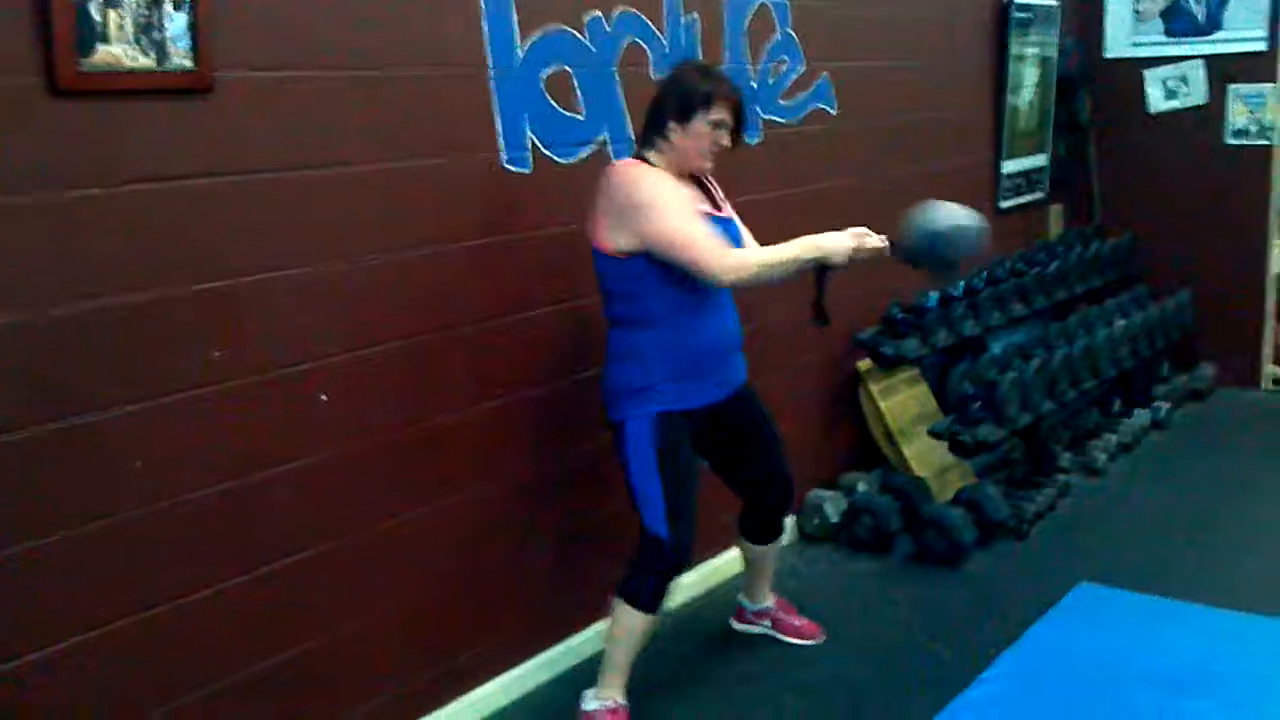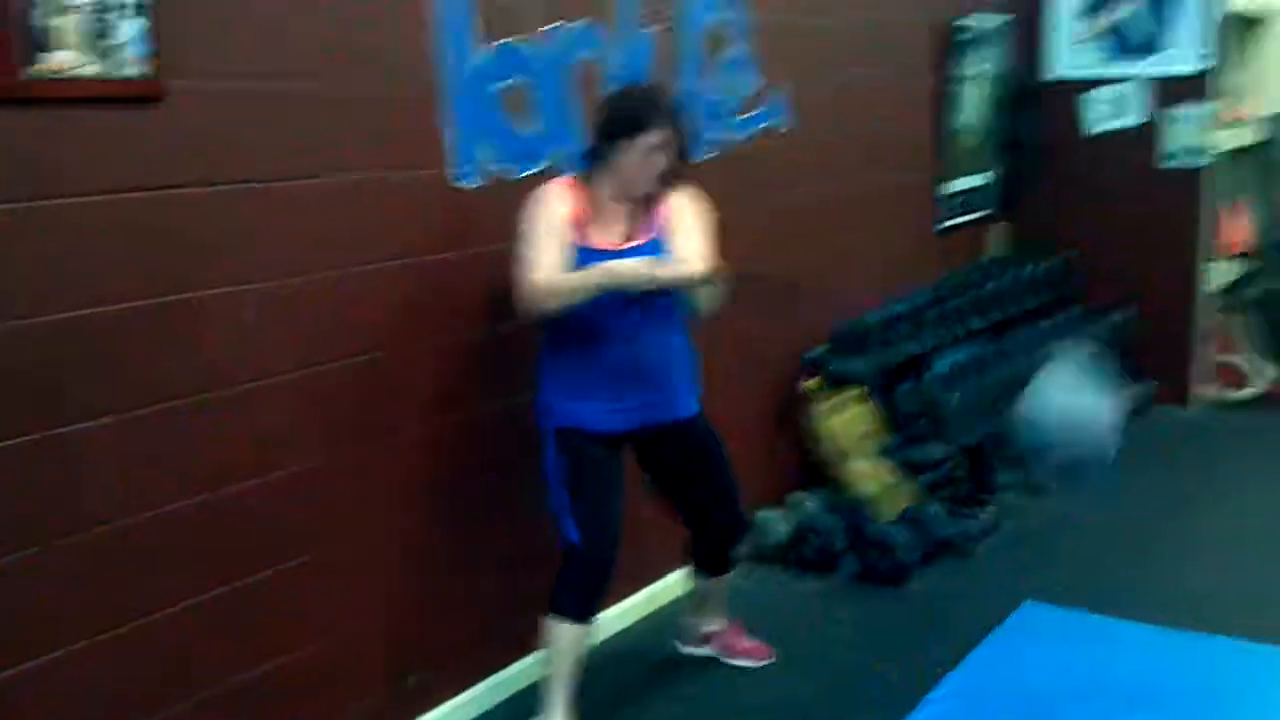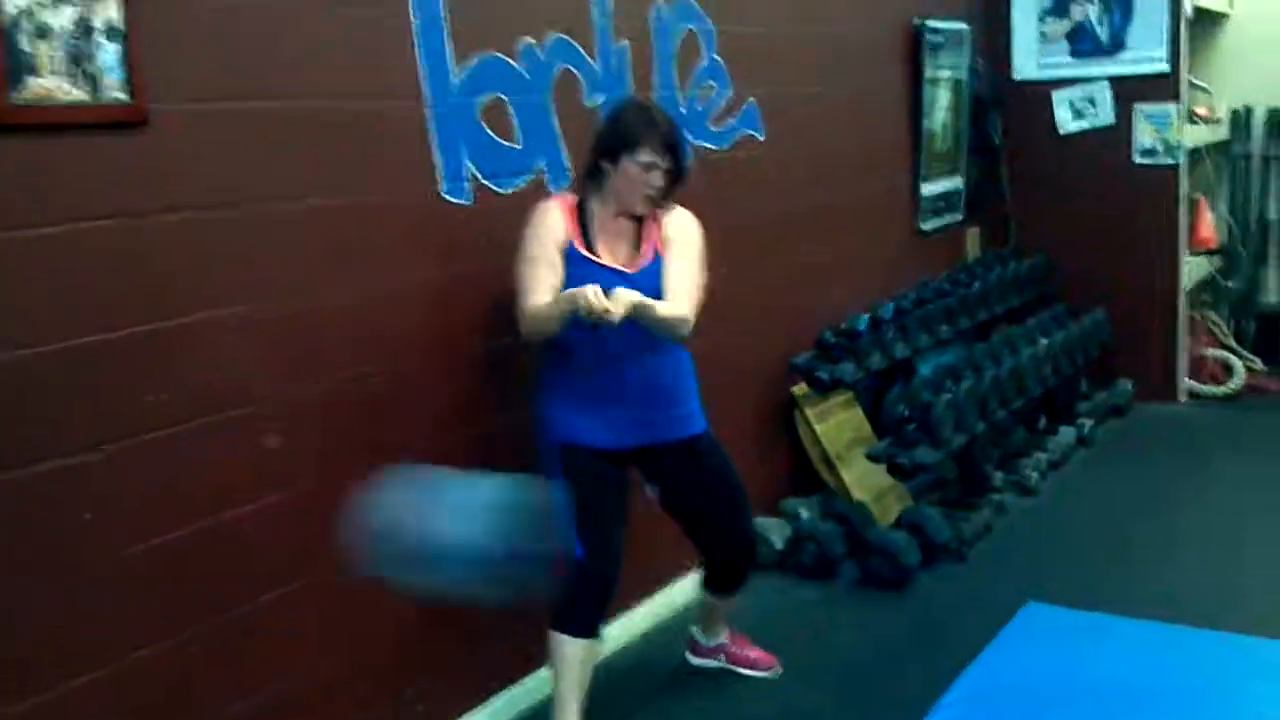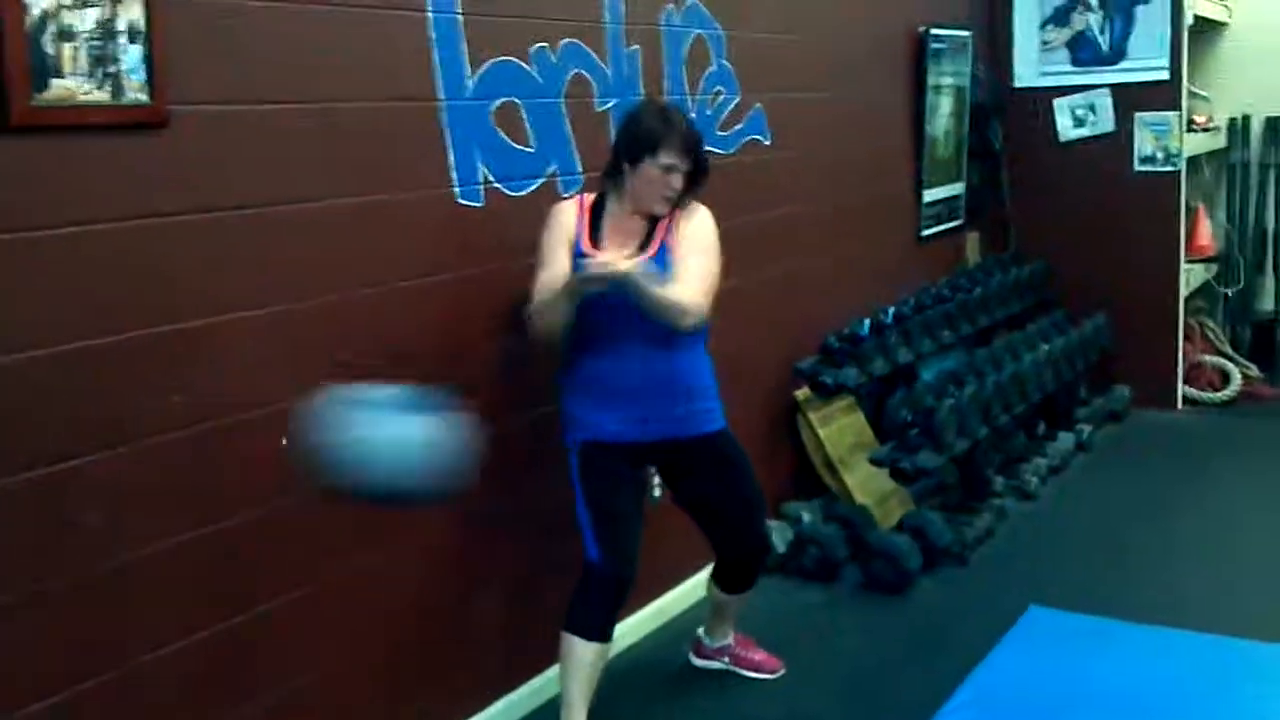
dt=0.2s
person 1, frame 1
left shoulder: (701, 185)
right shoulder: (635, 181)
left elbow: (748, 259)
right elbow: (725, 269)
left wrist: (838, 246)
right wrist: (817, 245)
left hip: (720, 383)
right hip: (655, 399)
left knee: (772, 489)
right knee: (666, 546)
left ankle: (758, 605)
person 1, frame 2
left shoulder: (681, 205)
right shoulder: (556, 201)
left elbow: (703, 295)
right elbow: (537, 296)
left wrist: (690, 277)
right wrist: (613, 273)
left hip: (668, 403)
right hip: (581, 413)
left knee: (722, 523)
right knee: (589, 556)
left ankle: (706, 627)
person 1, frame 3
left shoulder: (676, 223)
right shoulder: (554, 220)
left elbow: (682, 318)
right elbow: (532, 320)
left wrist: (639, 309)
right wrist: (576, 304)
left hip: (671, 423)
right hip: (583, 430)
left knee: (735, 545)
right knee: (593, 572)
left ankle: (711, 639)
person 1, frame 4
left shoulder: (693, 221)
right shoulder: (570, 217)
left elbow: (689, 310)
right elbow: (543, 320)
left wrist: (631, 276)
right wrist: (574, 285)
left hip: (689, 420)
right hip: (602, 428)
left knee: (748, 543)
right knee: (607, 573)
left ankle: (716, 641)
